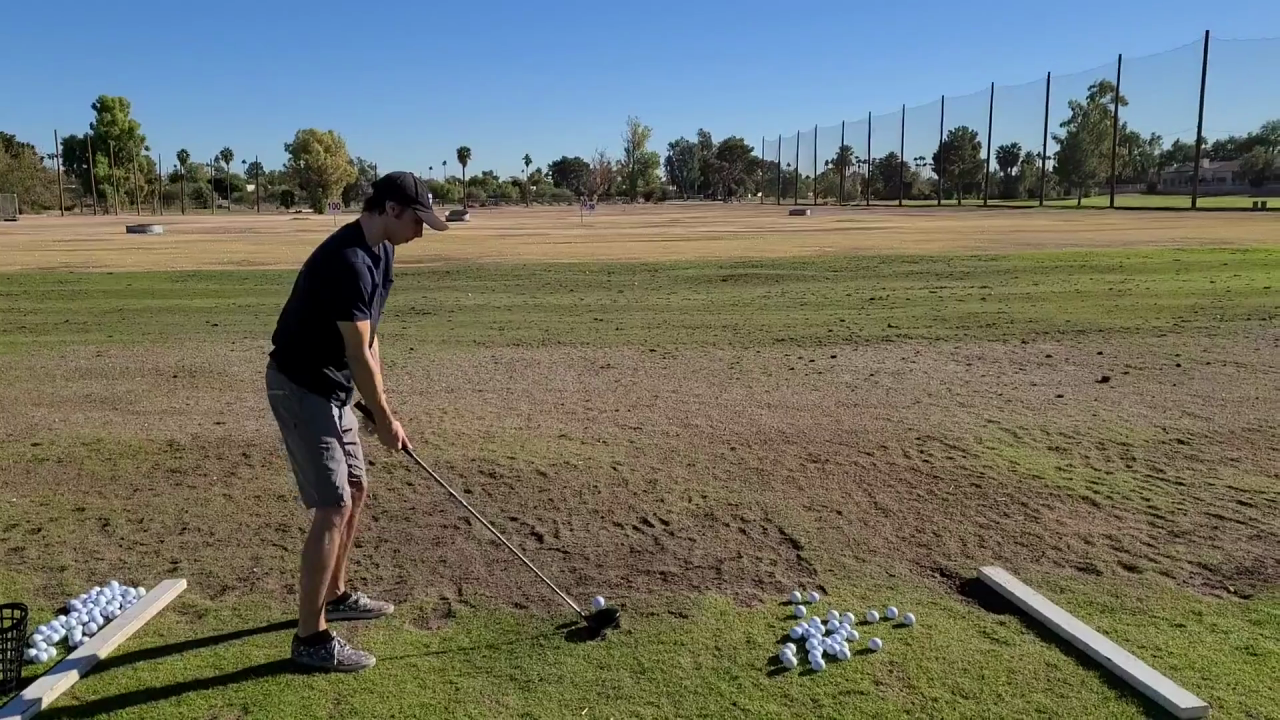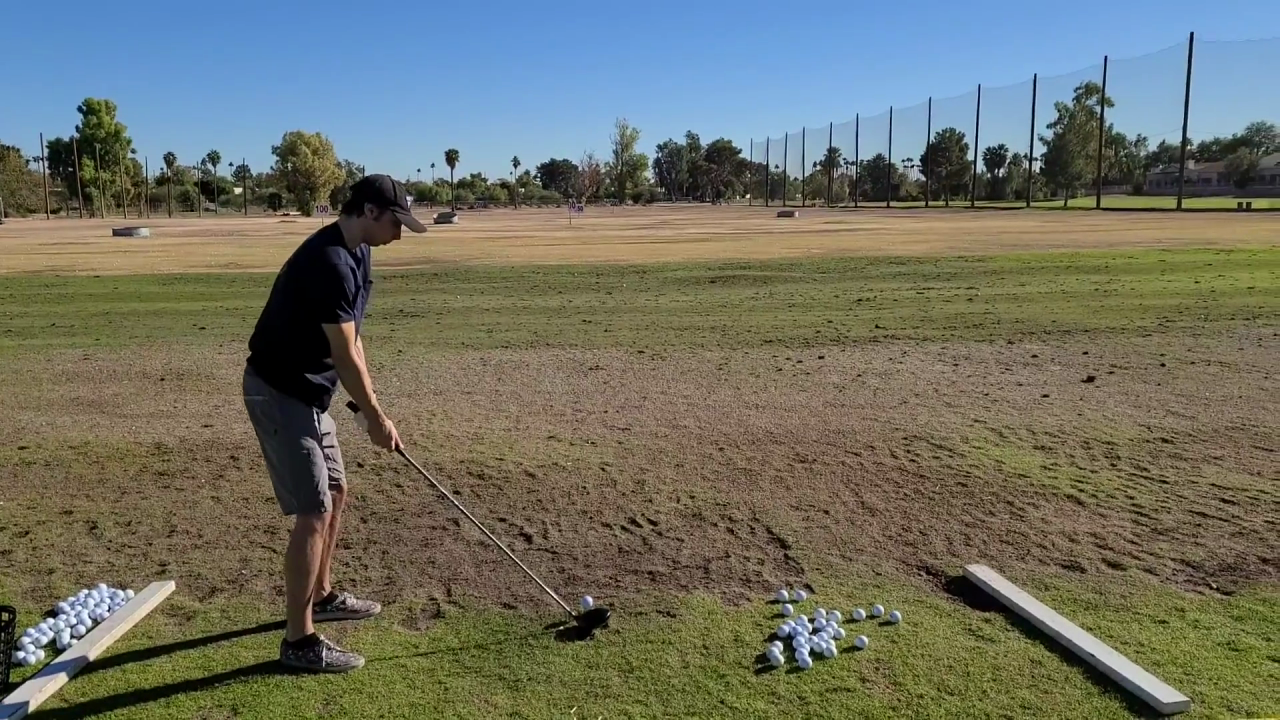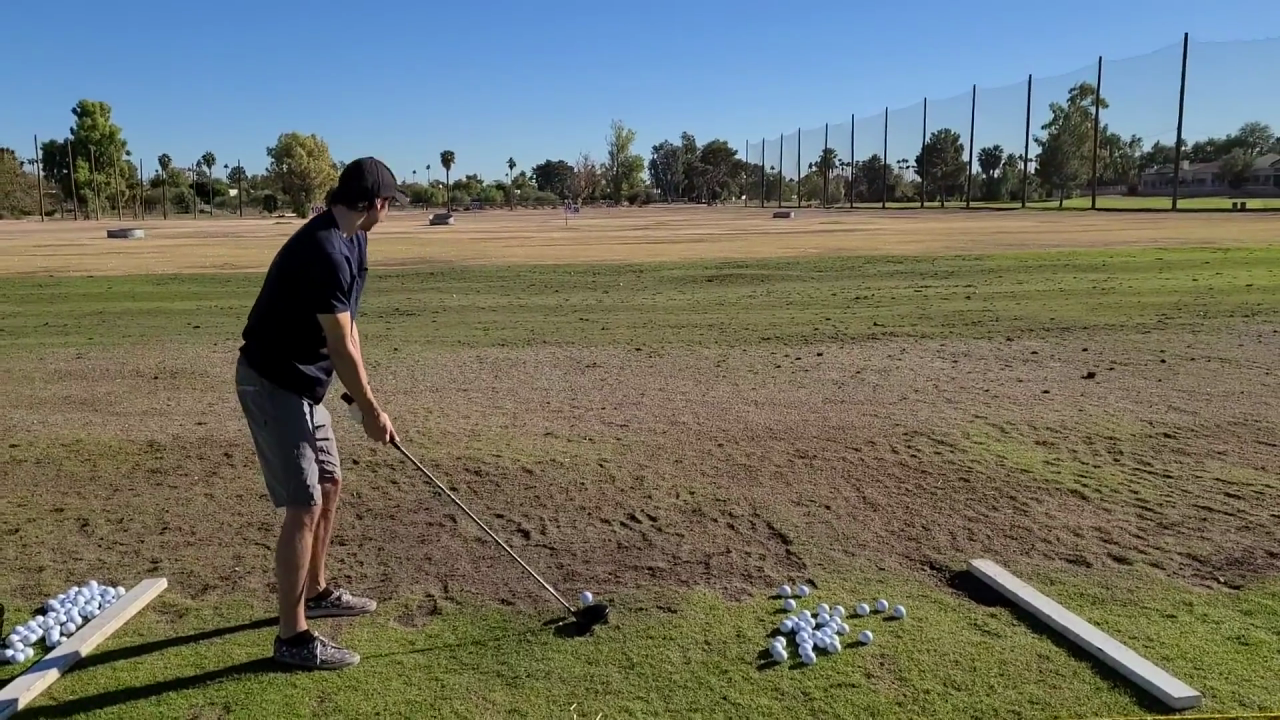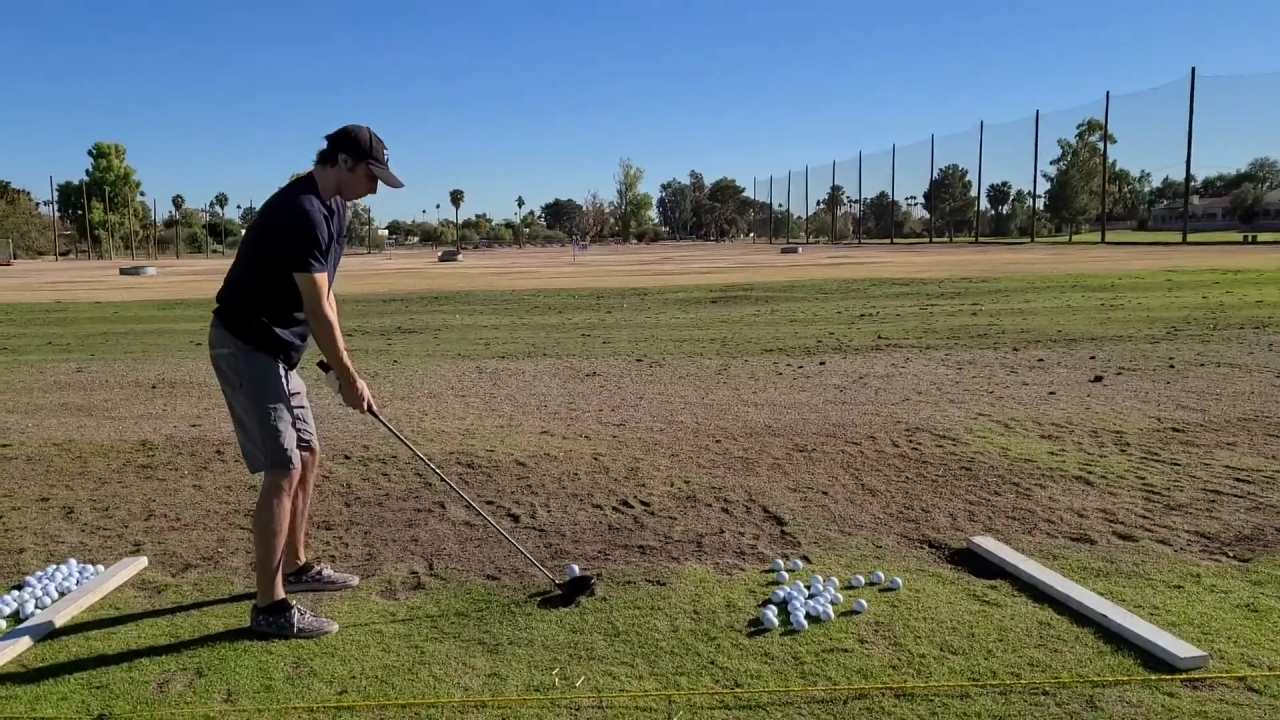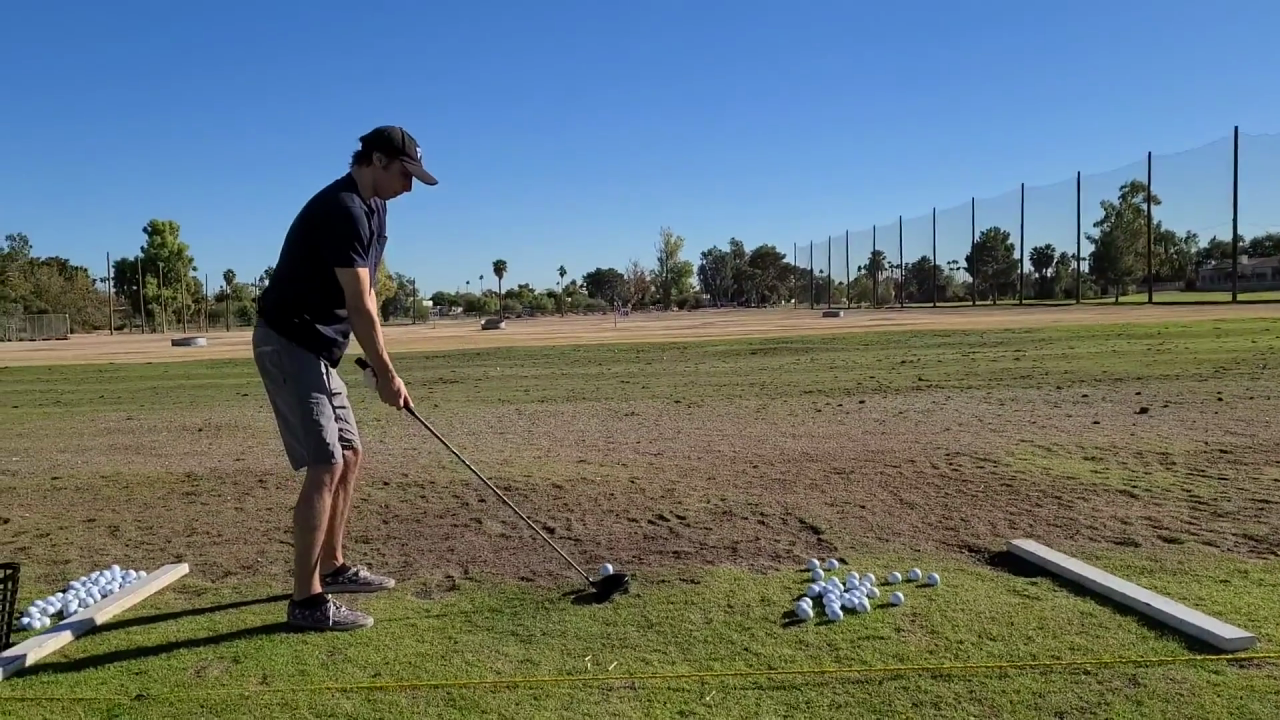
dt=1s
person 1, frame 1
left shoulder: (377, 251)
right shoulder: (348, 261)
left elbow: (368, 336)
right elbow: (358, 353)
left wrist: (379, 399)
right wrist: (385, 418)
left hip: (330, 387)
right hip: (301, 387)
left knee: (355, 491)
right knee: (334, 507)
left ankle: (336, 594)
right ankle: (311, 637)
person 1, frame 2
left shoulder: (356, 253)
right shoulder: (330, 263)
left elbow: (351, 340)
right elbow: (345, 355)
left wrist: (371, 405)
right wrist: (376, 418)
left hip: (308, 390)
right hip: (280, 392)
left knee: (335, 493)
right knee: (313, 512)
left ankle: (321, 595)
right ankle: (299, 640)
person 1, frame 3
left shoulder: (350, 241)
right shoulder: (325, 252)
left elbow: (346, 331)
right elbow: (342, 347)
left wrist: (366, 399)
right wrist: (372, 411)
left hip: (301, 381)
right hip: (275, 384)
left knee: (329, 486)
right knee: (304, 506)
left ankle: (316, 591)
right ankle: (293, 637)
person 1, frame 4
left shoulder: (332, 208)
right shoulder: (301, 212)
left elbow: (323, 296)
right elbow: (317, 310)
left wrist: (340, 366)
right wrist: (349, 376)
left hip: (274, 346)
right hip: (246, 346)
left knee: (306, 455)
right knee: (282, 469)
left ankle: (295, 565)
right ankle: (270, 606)
person 1, frame 5
left shoulder: (372, 208)
right shoulder: (342, 210)
left elbow: (364, 294)
right elbow: (359, 305)
left wrist: (377, 362)
right wrist: (387, 373)
left hip: (315, 346)
right hip: (290, 345)
left knee: (348, 456)
right knee: (324, 466)
left ankle: (332, 566)
right ankle: (306, 600)
